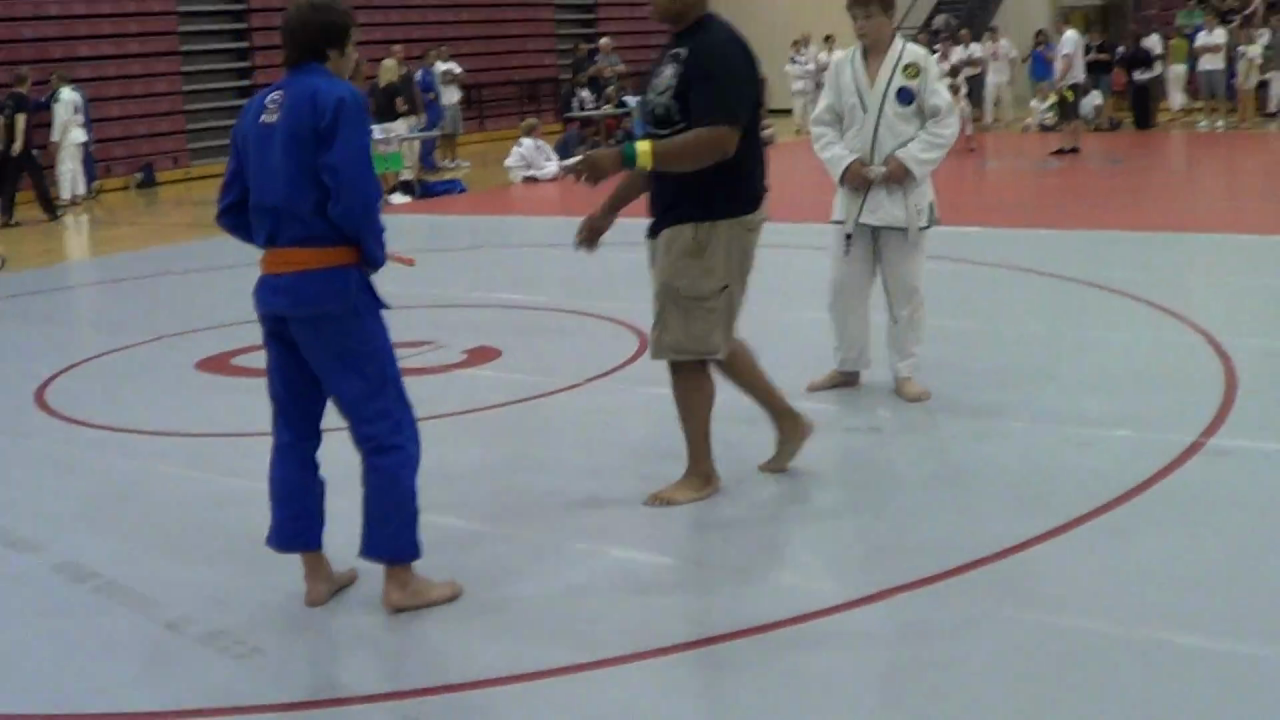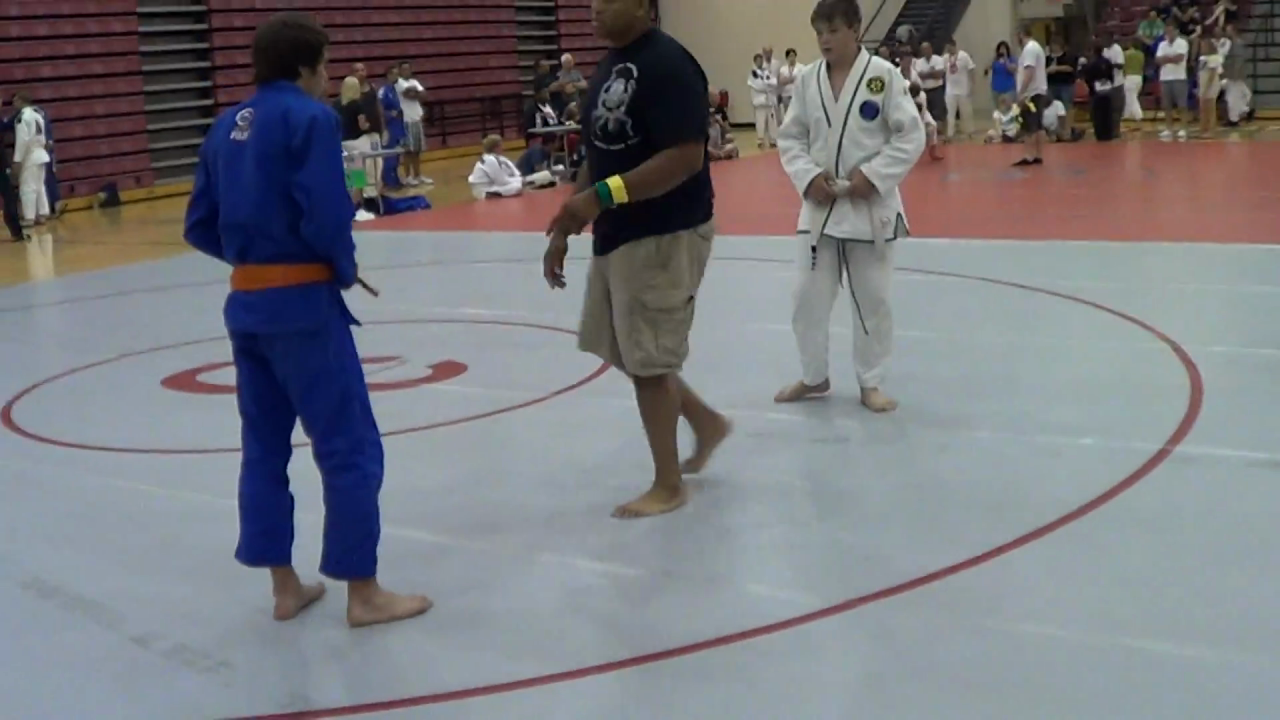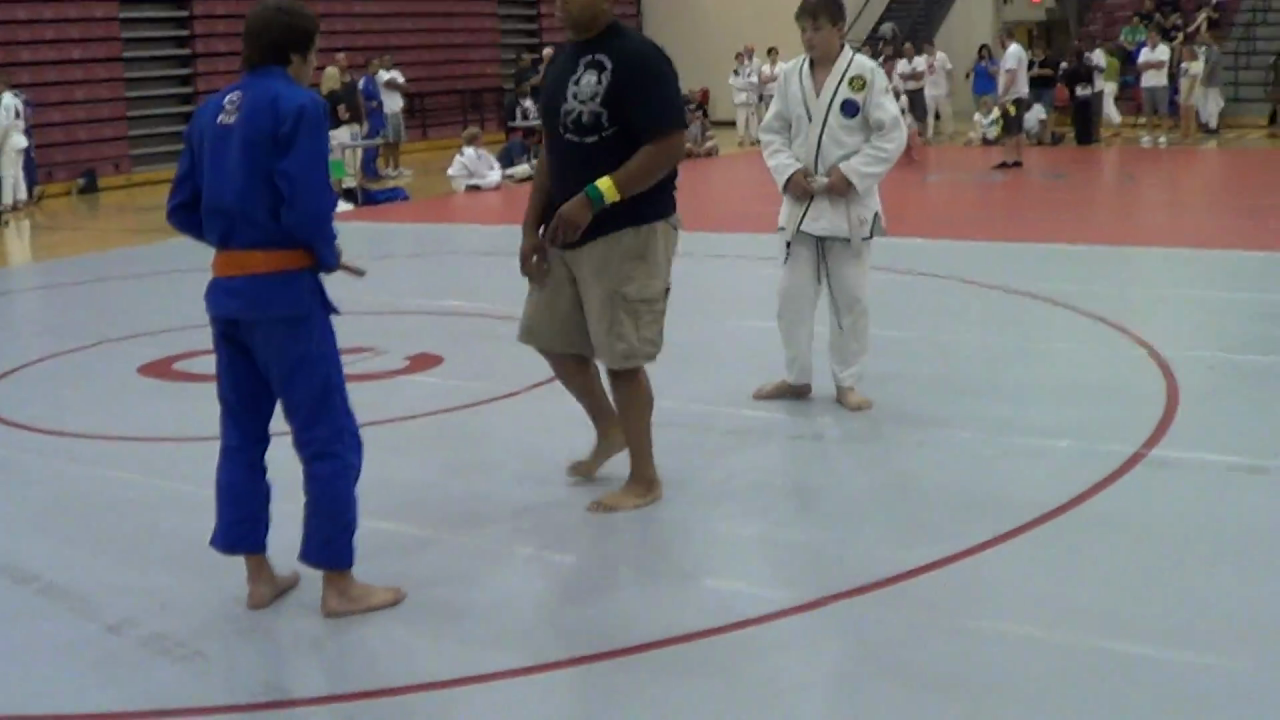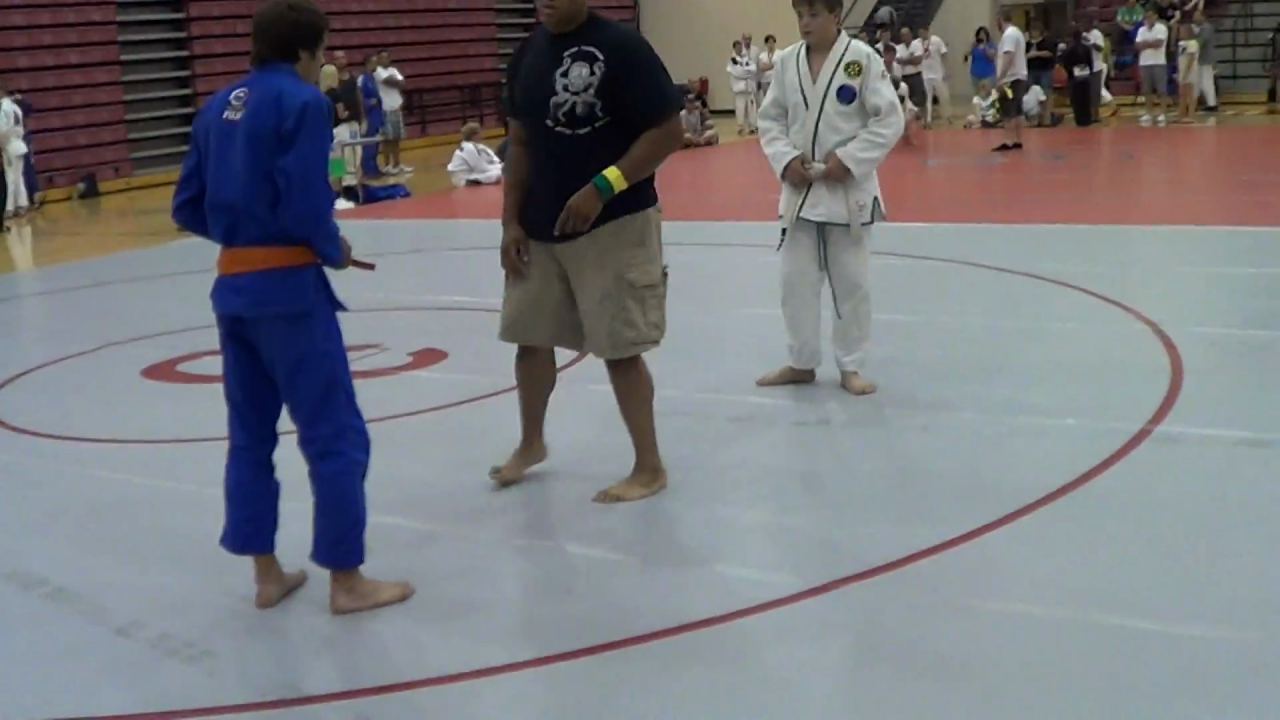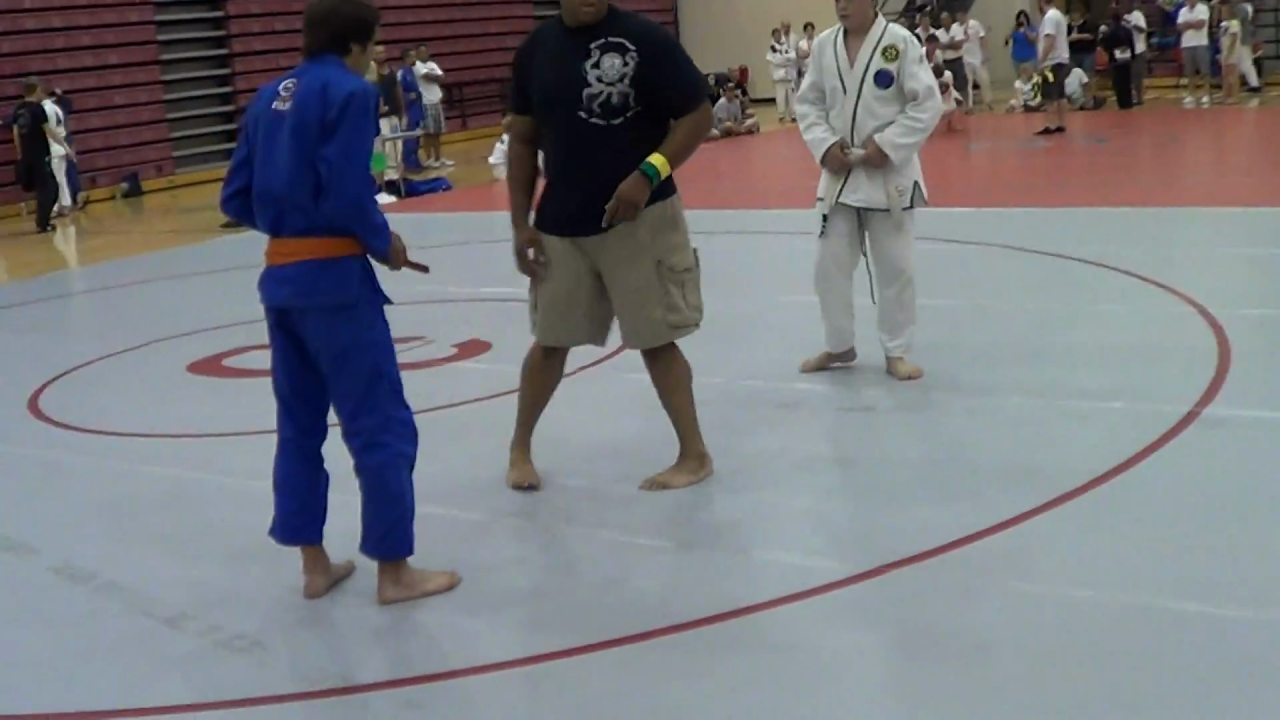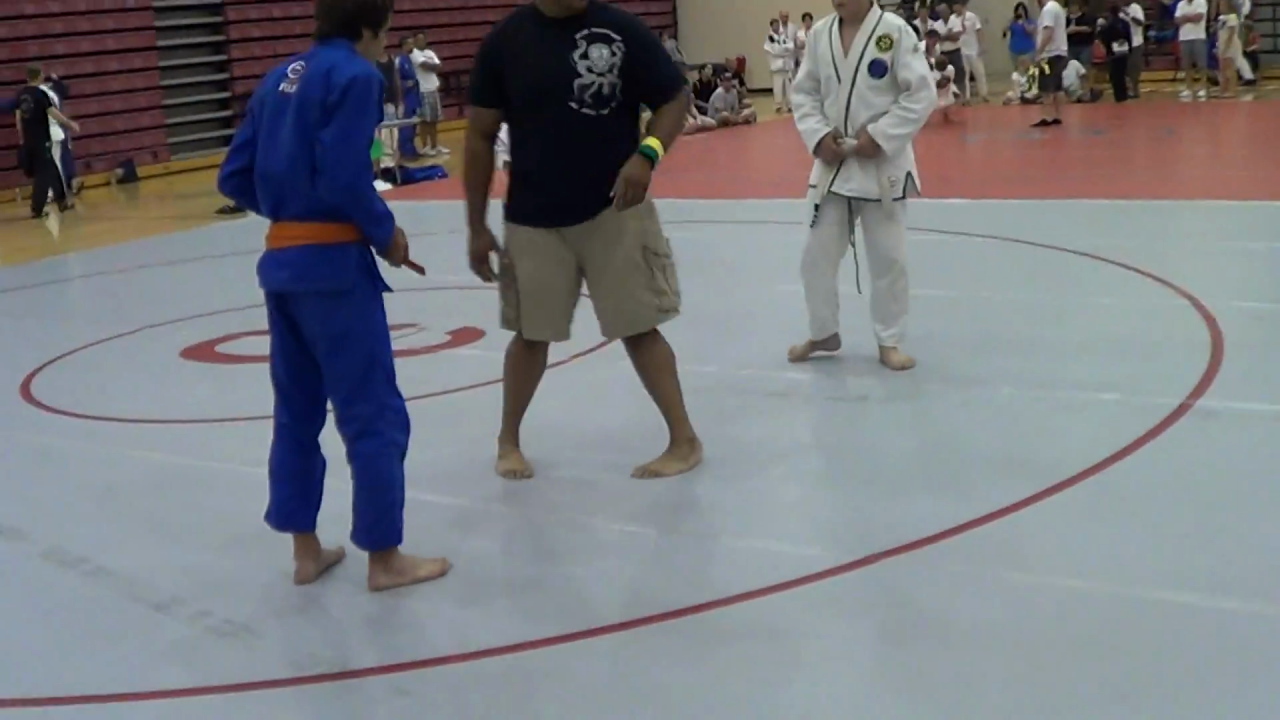
dt=0.1s
person 1, frame 1
left shoulder: (256, 111)
right shoulder: (340, 101)
left elbow: (231, 211)
right elbow: (355, 201)
right wrist: (374, 255)
left hip: (276, 289)
right hip: (332, 286)
left knee: (294, 432)
right knee: (386, 430)
left ankle: (317, 573)
right ankle: (400, 578)
person 1, frame 2
left shoulder: (225, 128)
right shoulder: (311, 119)
left elbow: (199, 227)
right elbow: (326, 218)
right wrist: (344, 271)
left hip: (246, 304)
right hip: (302, 302)
left knee: (264, 447)
right knee: (350, 448)
left ankle: (285, 587)
right ankle: (363, 593)
person 1, frame 3
left shoulder: (211, 110)
right shoulder: (299, 106)
left elbow: (182, 209)
right elbow: (307, 208)
right wrist: (329, 255)
left hip: (228, 289)
right hip: (282, 290)
left knee: (242, 434)
right knee: (329, 437)
left ankle: (259, 575)
right ankle: (337, 582)
person 1, frame 4
left shoulder: (217, 107)
right shoulder: (303, 102)
left elbow: (188, 208)
right elbow: (305, 205)
right wrist: (335, 250)
left hip: (234, 286)
right hip: (288, 286)
left knee: (249, 433)
right knee: (335, 435)
left ankle: (267, 574)
right ankle: (346, 580)
person 1, frame 5
left shoulder: (271, 95)
right shoulder: (351, 91)
left elbow: (235, 197)
right elbow: (349, 197)
right wrist: (385, 242)
left hip: (281, 274)
right hip: (333, 278)
left knee: (299, 424)
right knee: (381, 426)
left ankle: (315, 563)
right ankle: (394, 569)
person 1, frame 6
left shoulder: (281, 78)
right shoulder: (356, 76)
left elbow: (235, 177)
right elbow: (344, 181)
right wrist: (385, 231)
left hip: (281, 257)
right hip: (333, 262)
left knee: (296, 410)
right knee: (374, 414)
left ankle: (306, 549)
right ankle: (384, 558)
person 2, frame 1
left shoulder: (715, 50)
right shoulder: (679, 45)
left elbow: (718, 141)
left wrist: (624, 157)
right wrist: (611, 206)
left hip: (712, 224)
right hip: (681, 219)
left knee: (683, 348)
right knee: (709, 341)
left ankle: (701, 474)
right ankle: (788, 420)
person 2, frame 2
left shoulder: (666, 65)
right shoulder: (612, 64)
left elbow: (686, 158)
left wrist: (602, 197)
right wrist: (563, 229)
left hip: (664, 237)
right hip: (619, 236)
left knee: (646, 363)
right knee: (624, 352)
left ankle: (668, 484)
right ankle: (705, 421)
person 2, frame 3
left shoulder: (637, 58)
right shoulder: (561, 59)
left elbow: (668, 147)
left wrist: (593, 199)
right wrist: (531, 227)
left hip: (627, 233)
right hip: (565, 232)
left knee: (621, 358)
right knee: (553, 342)
left ankle: (644, 479)
right ankle: (608, 427)
person 2, frame 4
left shoulder: (622, 47)
right shoulder: (528, 53)
left elbow: (668, 131)
right elbow: (521, 145)
left wrist: (602, 188)
right wrist: (510, 224)
left hip: (616, 225)
right hip: (544, 227)
left knee: (619, 348)
right knee: (531, 339)
left ankle: (648, 468)
right ankle: (530, 443)
person 2, frame 5
right shoulder: (536, 49)
left elbow: (698, 114)
right elbow: (523, 142)
left wrist: (646, 174)
right wrist: (520, 223)
left hip: (642, 220)
right hip: (561, 226)
left knee: (656, 339)
right knee: (552, 340)
left ankle: (694, 453)
right ankle: (520, 445)
person 2, frame 6
right shoulder: (506, 41)
left elbow: (674, 101)
right elbow: (479, 136)
left wrist: (647, 155)
right wrist: (477, 224)
left hip: (614, 210)
right hip: (533, 218)
left knee: (638, 326)
right knee: (532, 335)
left ankle: (684, 440)
right ankle: (508, 440)
person 3, frame 1
left shoulder: (918, 61)
right shoulder: (842, 67)
left elbow: (945, 121)
right elbow: (823, 125)
left wrist: (908, 162)
right wrist: (843, 165)
left hip: (903, 195)
right hip: (855, 195)
left knee: (905, 289)
right knee: (846, 287)
left ankle: (904, 372)
right ankle: (849, 365)
person 3, frame 2
left shoulder: (883, 76)
right shoulder: (808, 80)
left elbow: (911, 137)
right elbow: (790, 138)
left wrist: (872, 177)
right wrist: (808, 178)
left hip: (870, 207)
right hip: (821, 207)
left knee: (873, 300)
right knee: (809, 297)
left ankle: (870, 383)
right ankle: (813, 377)
person 3, frame 3
left shoulder: (866, 73)
right shoulder: (790, 74)
left elbow: (892, 134)
right elbow: (772, 132)
left wrist: (850, 173)
right wrist: (788, 172)
left hip: (848, 203)
right hip: (800, 202)
left knee: (850, 297)
right knee: (794, 294)
left ankle: (846, 381)
right ankle: (797, 376)
person 3, frame 4
left shoulder: (862, 58)
right shoulder: (787, 61)
left elbow: (889, 120)
right elbow: (770, 119)
left wrist: (847, 159)
right wrist: (786, 160)
left hip: (847, 189)
right hip: (800, 189)
left knee: (850, 284)
right knee: (796, 282)
left ankle: (850, 366)
right ankle: (801, 362)
person 3, frame 5
left shoulder: (900, 42)
right shoulder: (824, 45)
left elbow: (928, 104)
right elbow: (809, 104)
left wrist: (885, 145)
right wrist: (825, 145)
left hip: (888, 173)
right hip: (840, 174)
left knee: (895, 267)
right knee: (830, 265)
left ankle: (896, 350)
right ankle: (840, 344)
person 3, frame 6
left shoulder: (895, 31)
right shoulder: (820, 34)
left elbow: (922, 95)
right elbow: (804, 93)
left wrist: (878, 135)
right wrist: (819, 136)
left hip: (881, 164)
right hip: (833, 164)
left knee: (888, 258)
right knee: (818, 255)
left ankle: (889, 341)
right ankle: (824, 332)
